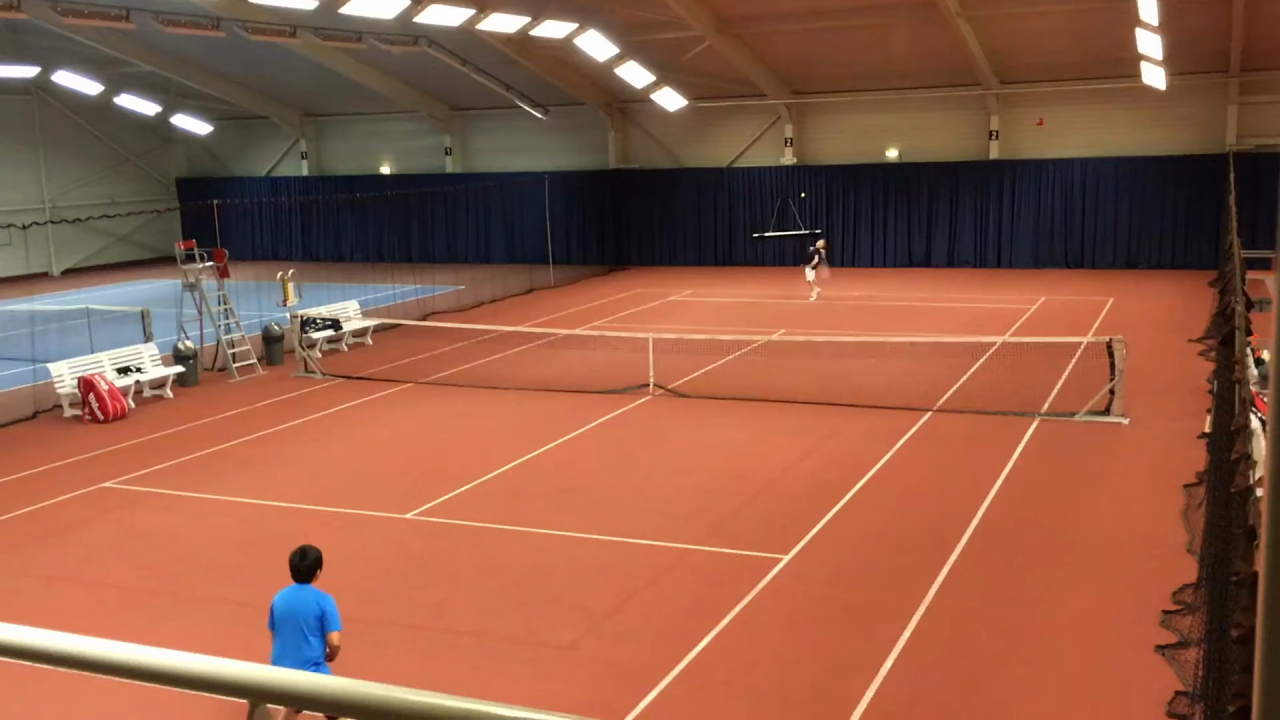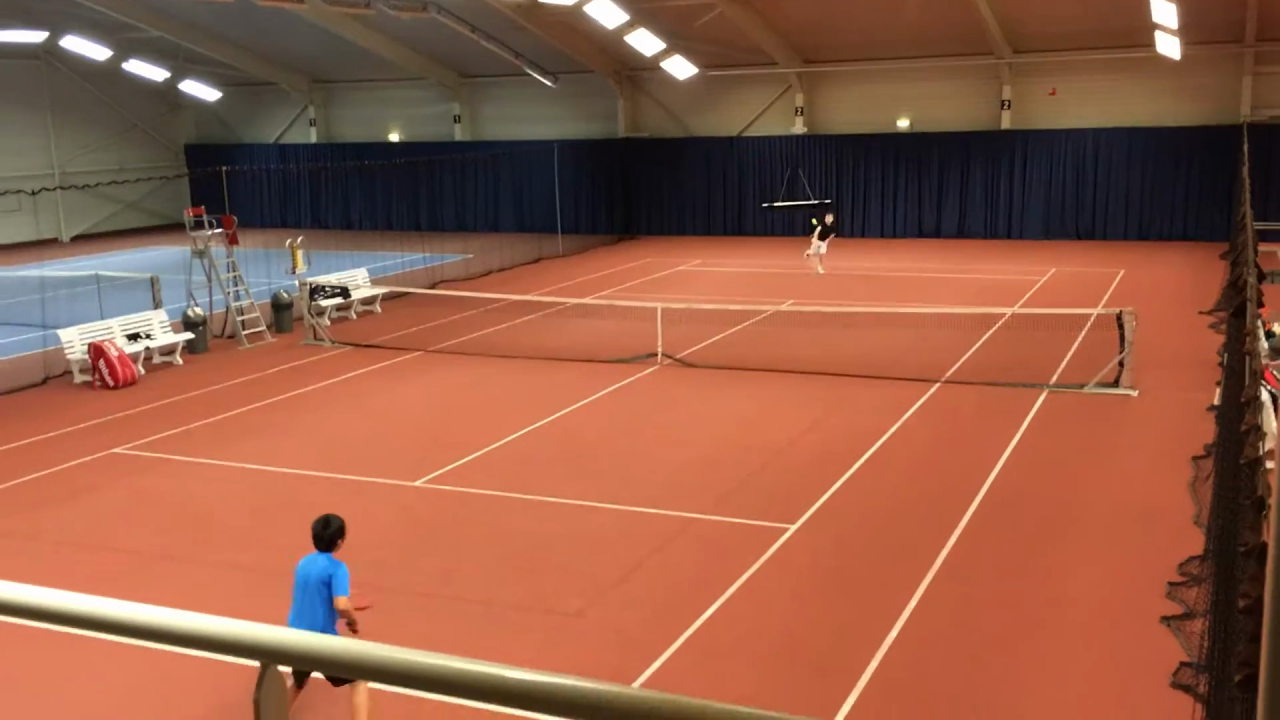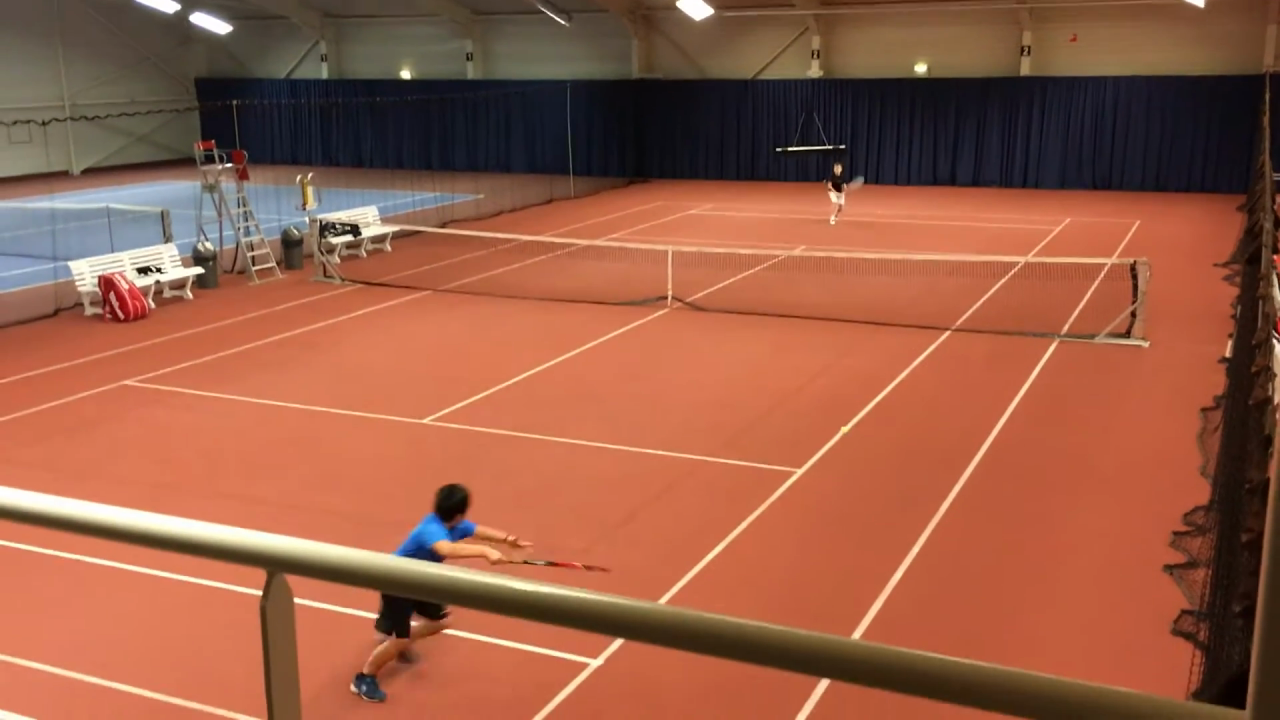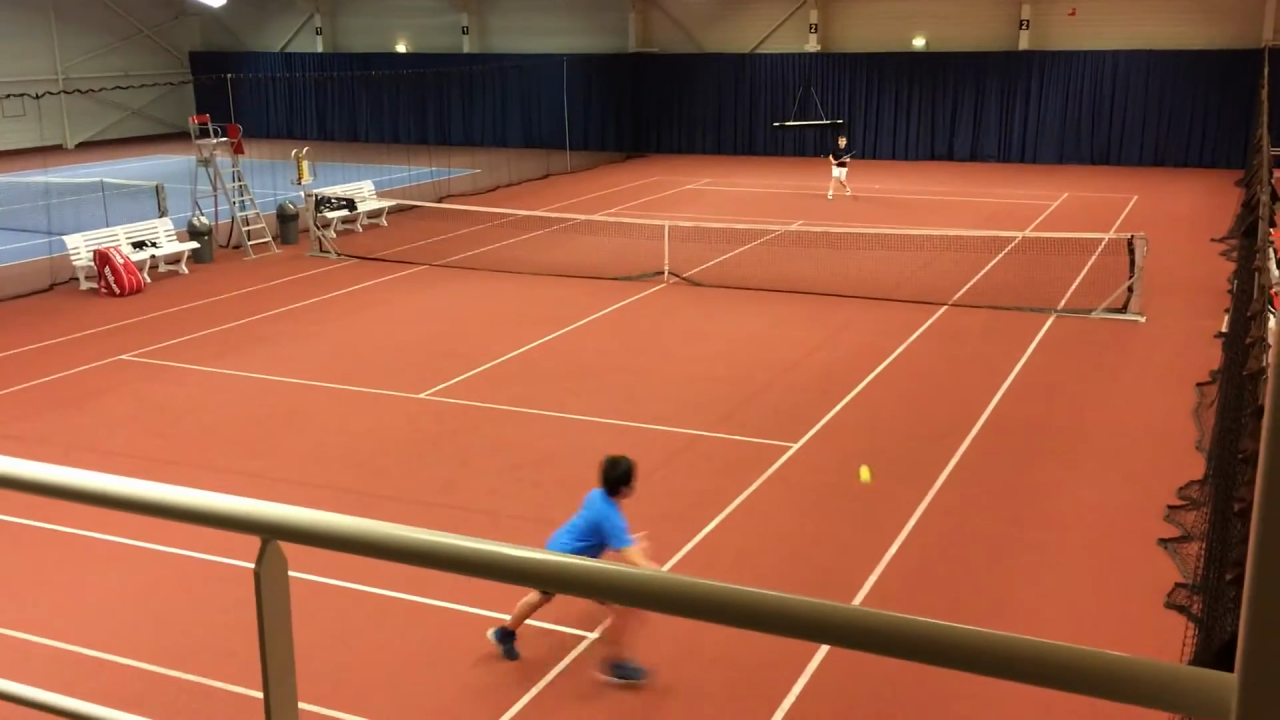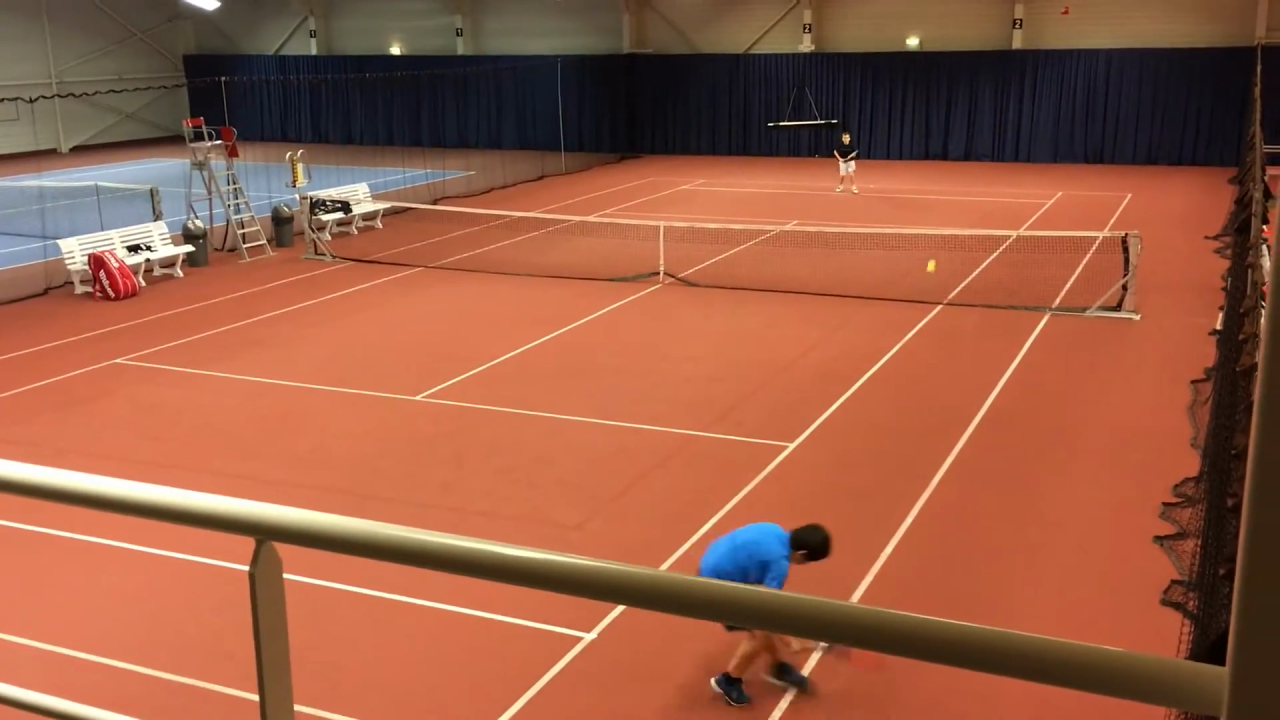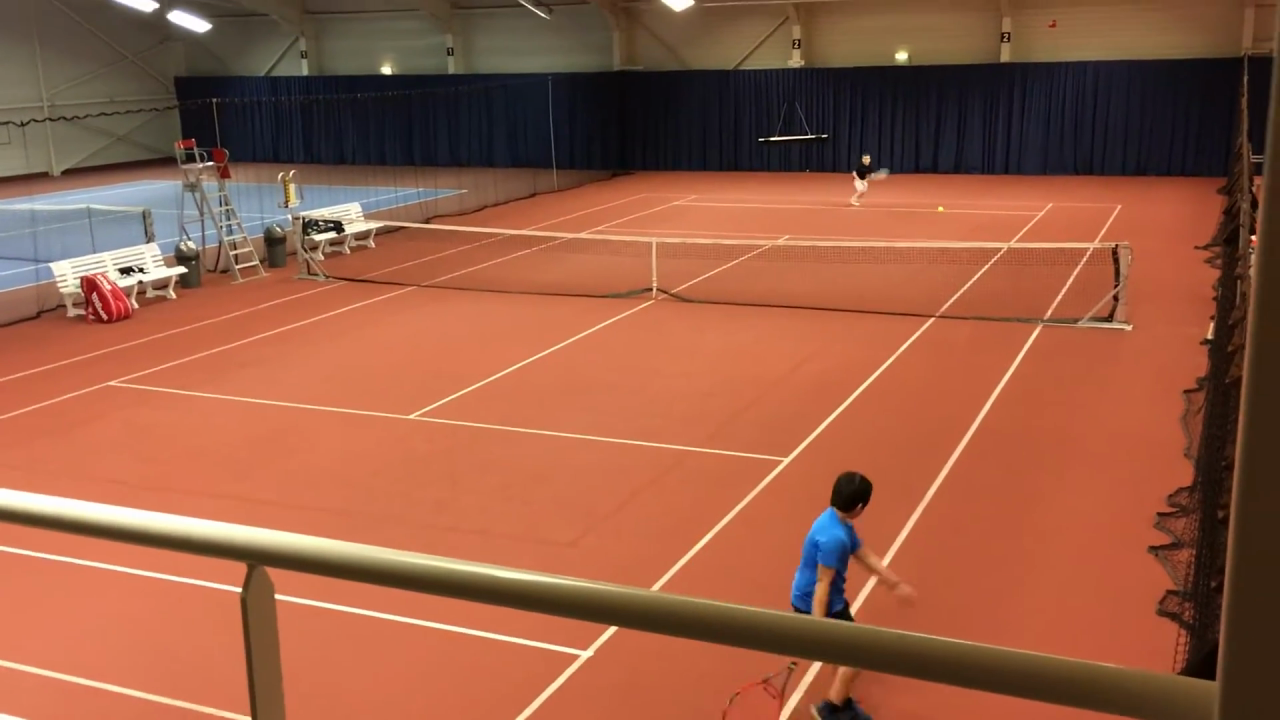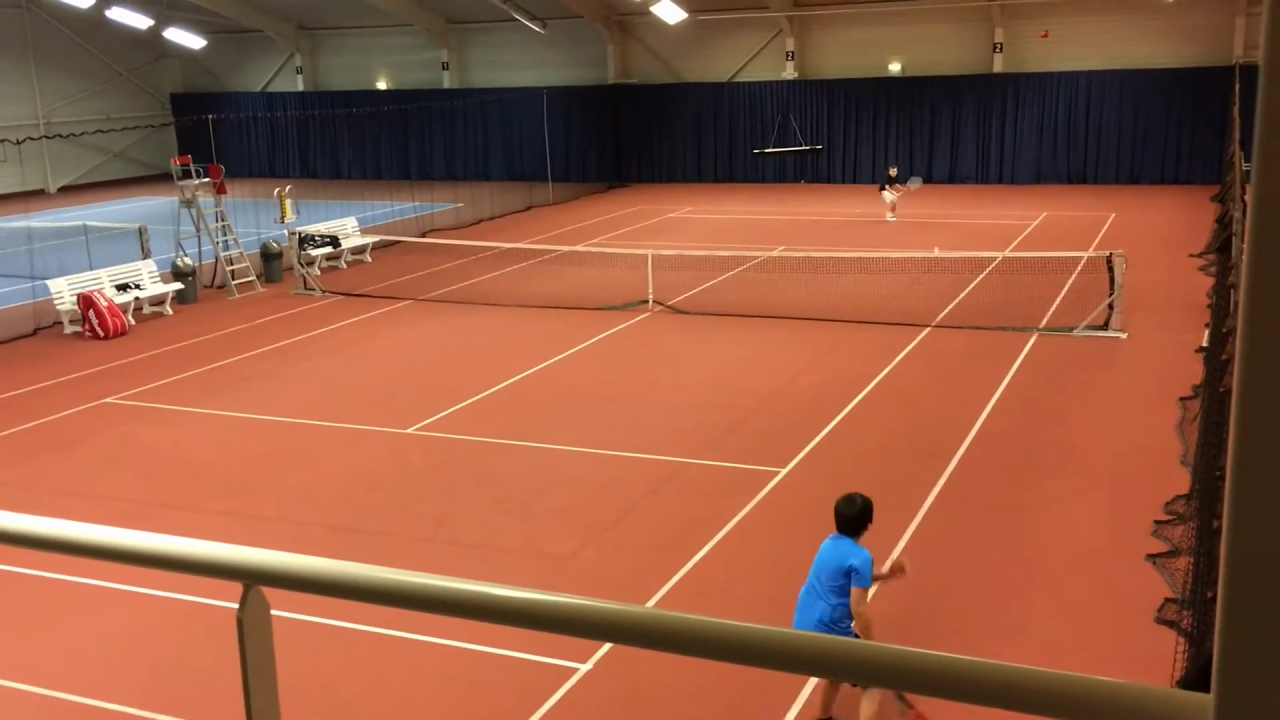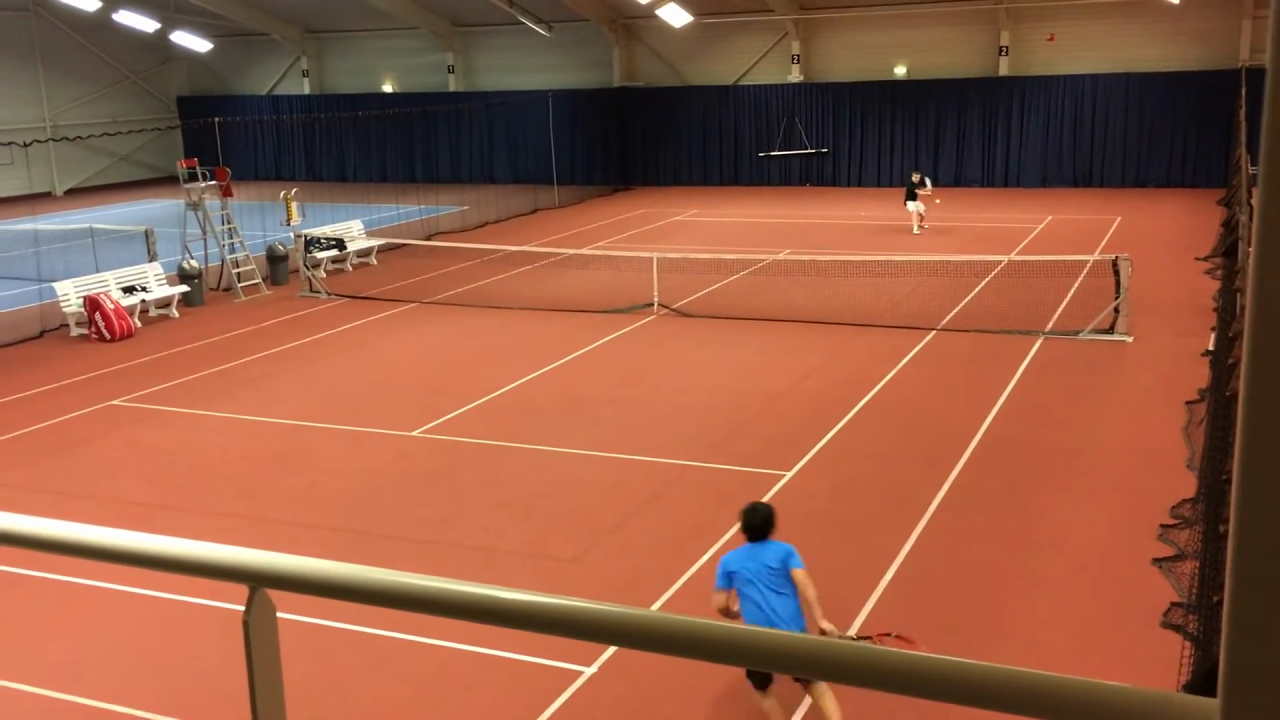
dt=0.4s
person 1, frame 1
left shoulder: (279, 598)
right shoulder: (323, 600)
left elbow: (274, 636)
right elbow: (335, 643)
right wrist: (331, 655)
right hip: (314, 673)
person 1, frame 2
left shoulder: (302, 563)
right shoulder: (337, 568)
right elbow: (342, 606)
left wrist: (346, 615)
right wrist: (353, 621)
left knee: (298, 681)
right knee: (359, 683)
person 1, frame 3
left shoulder: (453, 523)
right shoulder: (431, 530)
left elbow: (479, 531)
right elbow: (446, 550)
left wrist: (508, 539)
right wrist: (485, 551)
left knee: (441, 621)
right knee: (399, 640)
left ankle: (393, 640)
right ankle: (363, 679)
person 1, frame 4
left shoulder: (597, 495)
right shoulder: (611, 518)
right elbow: (631, 556)
left wrist: (629, 541)
left hip: (554, 550)
left knee: (543, 596)
right knee: (625, 610)
left ankle: (505, 634)
right ankle: (613, 664)
person 1, frame 5
left shoulder: (773, 531)
right shoulder: (779, 562)
right wrist: (791, 640)
right hip: (716, 581)
right knee: (759, 637)
left ankle: (778, 667)
right ankle: (728, 682)
person 1, frame 6
left shoulder: (840, 523)
right shoulder: (834, 537)
left elbow: (864, 556)
right elbow: (823, 583)
left wrist: (894, 582)
left hip: (832, 600)
right hip: (814, 605)
person 1, frame 7
left shoulder: (832, 542)
right shoulder: (861, 558)
right elbow: (858, 607)
left wrist: (886, 572)
left hip: (804, 626)
right hip: (830, 633)
left knee: (833, 676)
person 1, frame 8
left shoulder: (728, 561)
right shoulder: (785, 551)
left elbow: (719, 605)
right elbow: (804, 583)
left wrist: (734, 613)
right wrist: (821, 620)
right hip: (794, 631)
left knee: (762, 688)
right knee: (815, 684)
